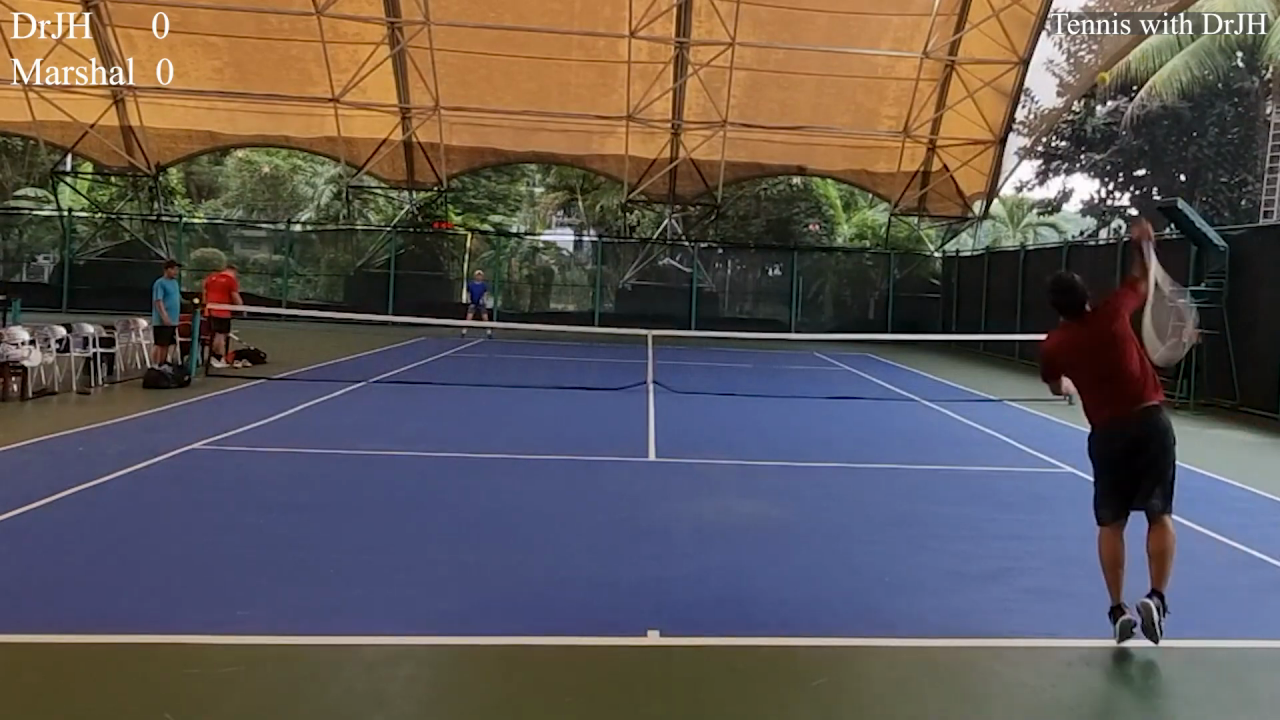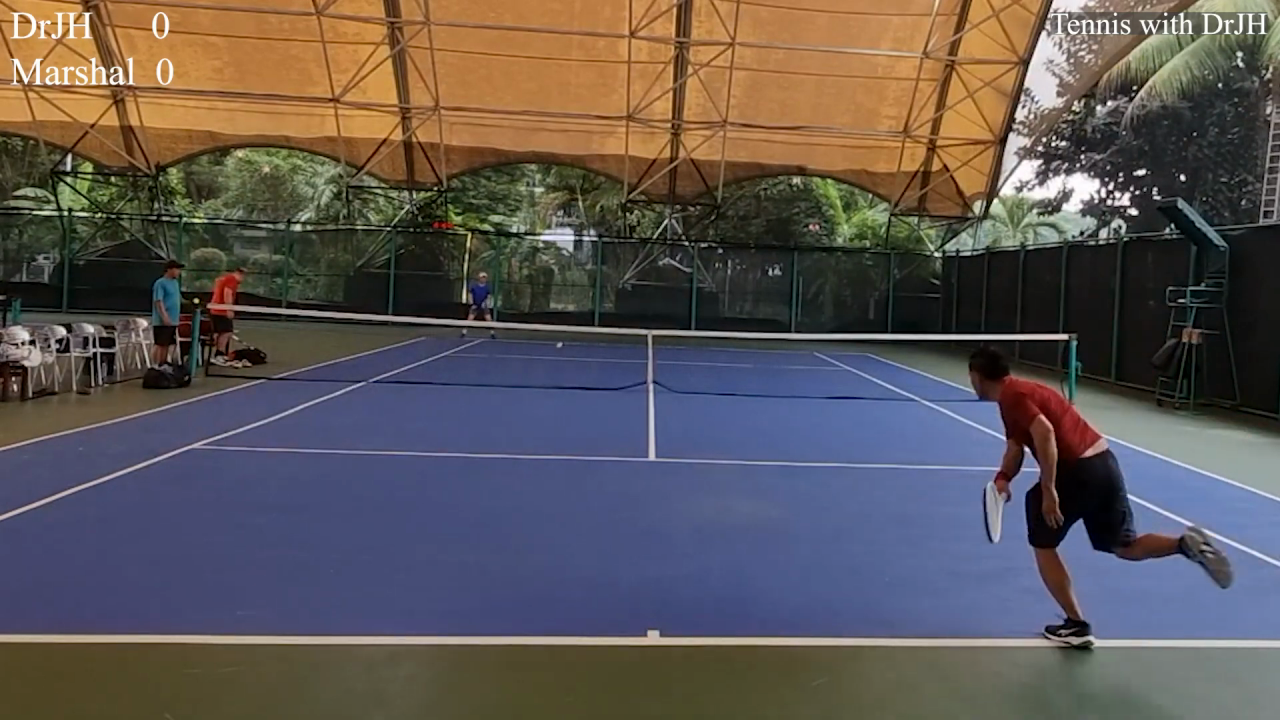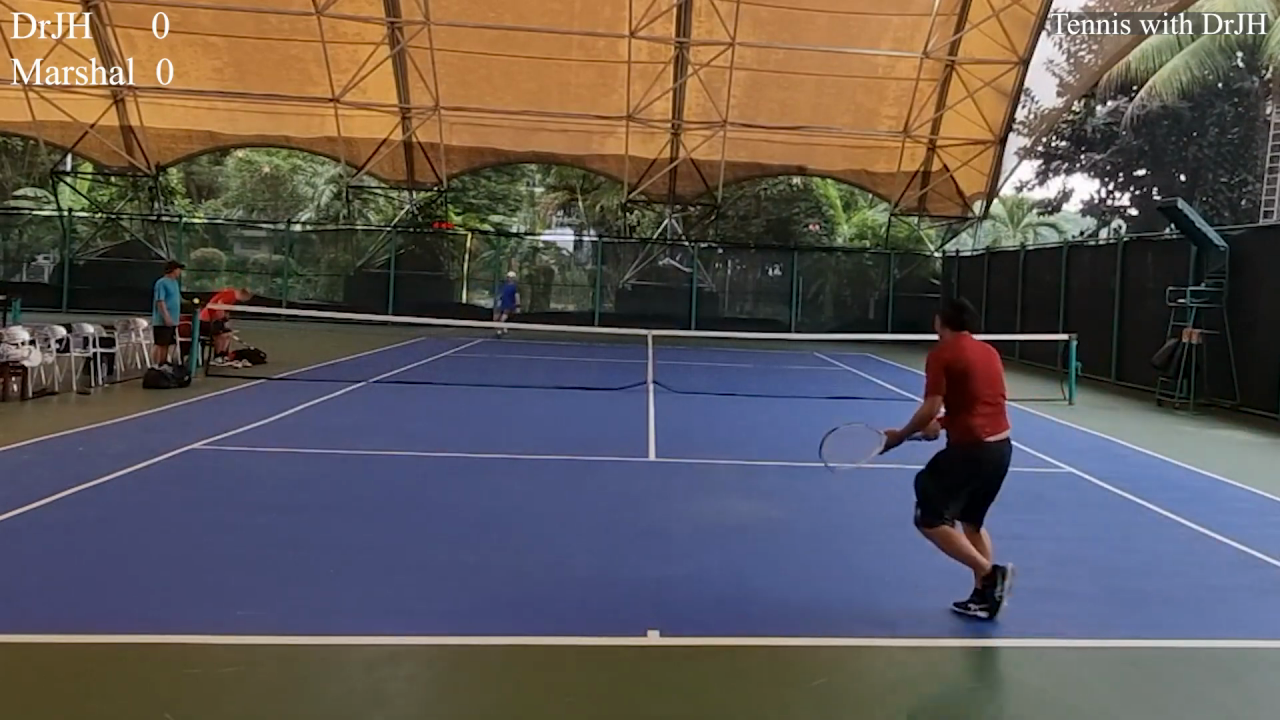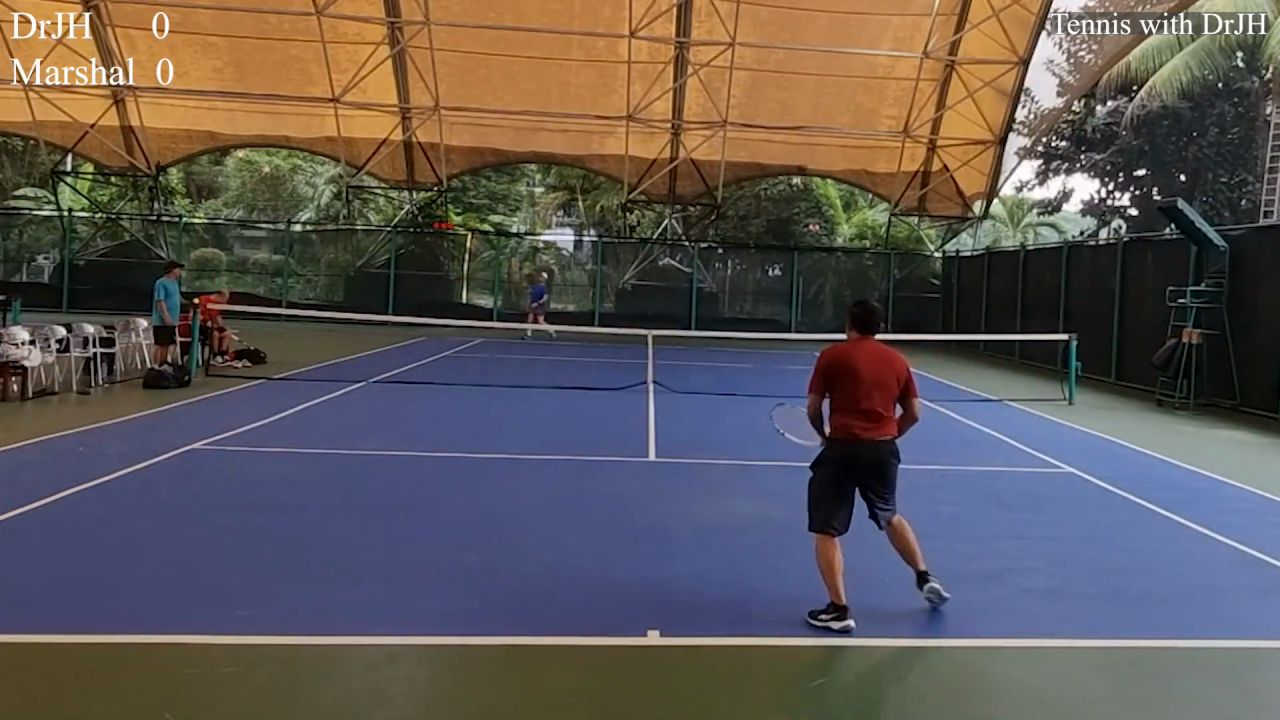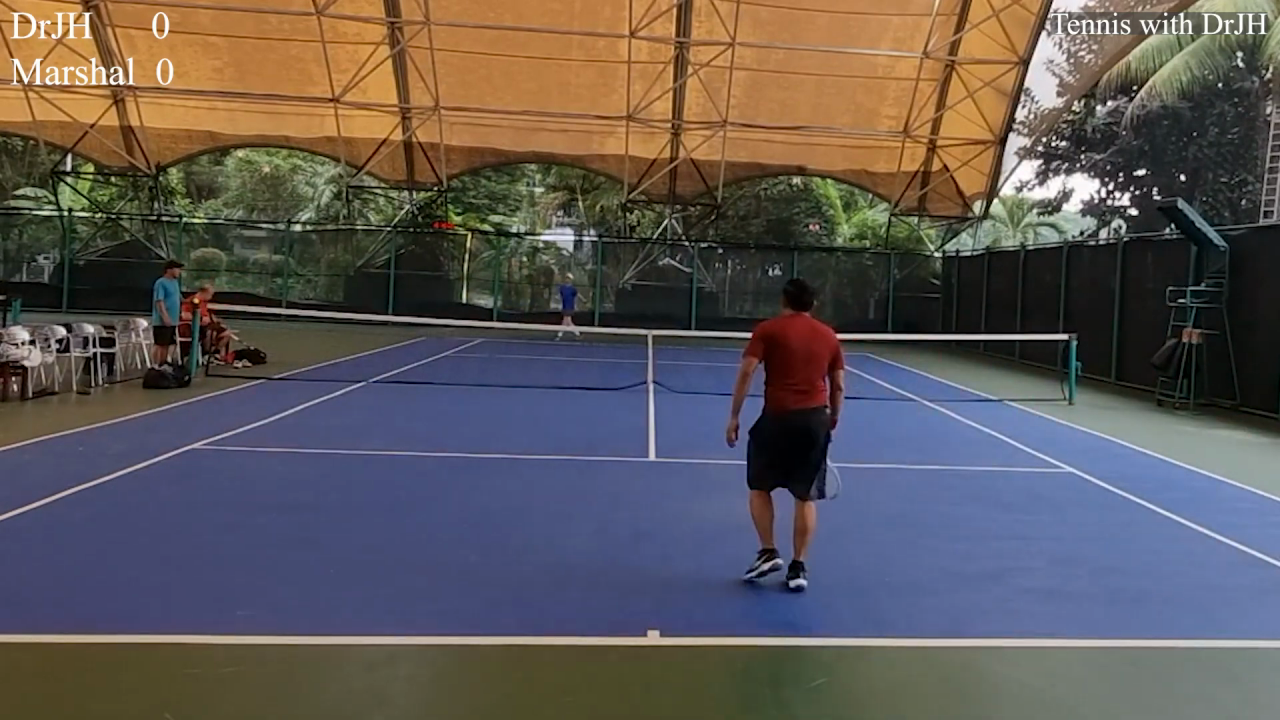
dt=0.5s
person 1, frame 1
left shoulder: (1052, 347)
right shoulder: (1108, 316)
left elbow: (1054, 384)
right elbow: (1142, 284)
right wrist: (1143, 246)
left hip: (1109, 434)
right hip: (1151, 424)
left knee: (1110, 524)
right knee: (1159, 517)
left ankle: (1118, 610)
right ankle: (1155, 598)
person 1, frame 2
left shoulder: (1011, 396)
right shoulder: (1020, 389)
left elbow: (1045, 434)
right elbow: (1015, 448)
left wrist: (1048, 491)
right wrist: (1002, 479)
left hip: (1075, 470)
right hip: (1103, 462)
left knee: (1043, 544)
right knee: (1126, 545)
left ankle: (1076, 625)
right ankle: (1188, 544)
person 1, frame 3
left shoulder: (942, 355)
right shoulder: (990, 352)
left elbow: (931, 408)
left wrist: (900, 435)
right wrist: (943, 422)
left hip: (970, 449)
right hip: (1001, 447)
left knee: (932, 523)
right knee: (972, 523)
left ankle: (992, 571)
right ankle: (986, 596)
person 1, frame 4
left shoulder: (832, 355)
right shoulder: (898, 361)
left elbow: (813, 407)
right elbow: (913, 414)
left wrist: (824, 434)
left hip: (843, 449)
right hip: (884, 449)
left knee: (825, 530)
right knee: (891, 518)
left ankle: (838, 609)
right ankle: (924, 577)
person 1, frame 5
left shoulder: (768, 330)
right shoulder: (828, 336)
left elbow: (746, 372)
right elbow: (838, 385)
left wrist: (734, 417)
right wrist: (832, 421)
left hip: (778, 419)
right hip: (815, 419)
left knee: (760, 488)
right knee: (806, 496)
left ankle: (769, 552)
right ankle: (798, 568)
